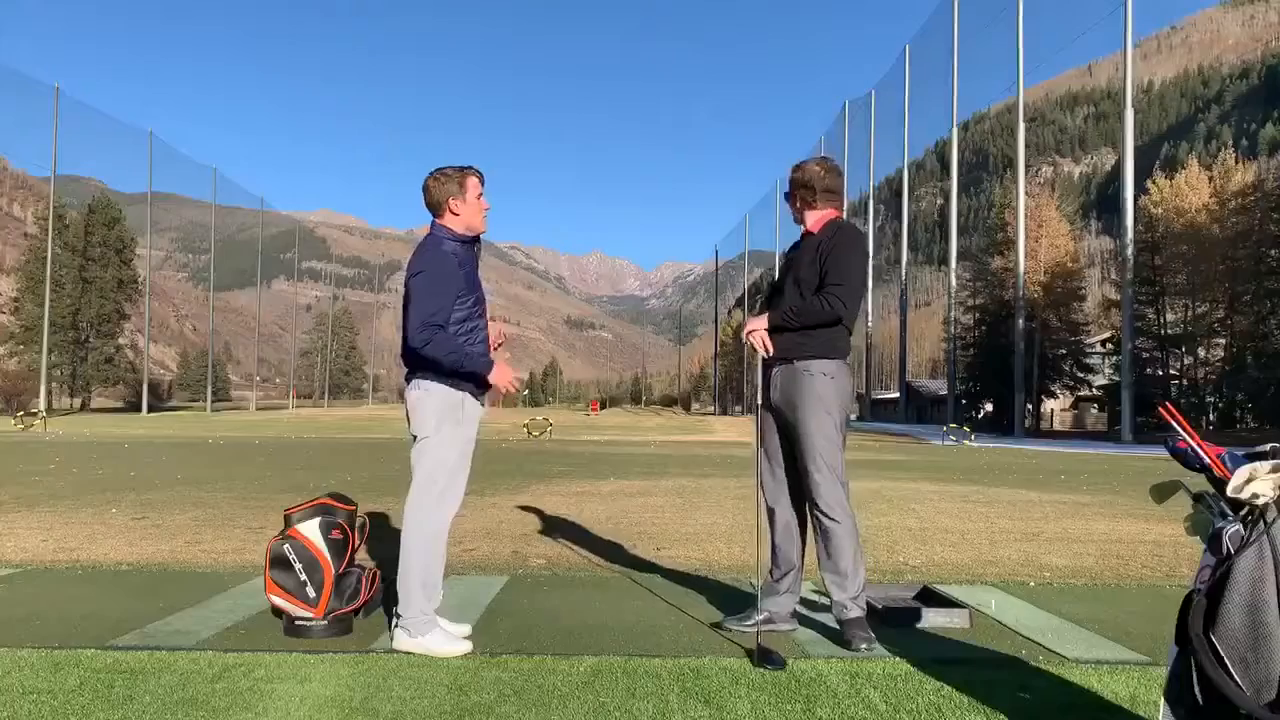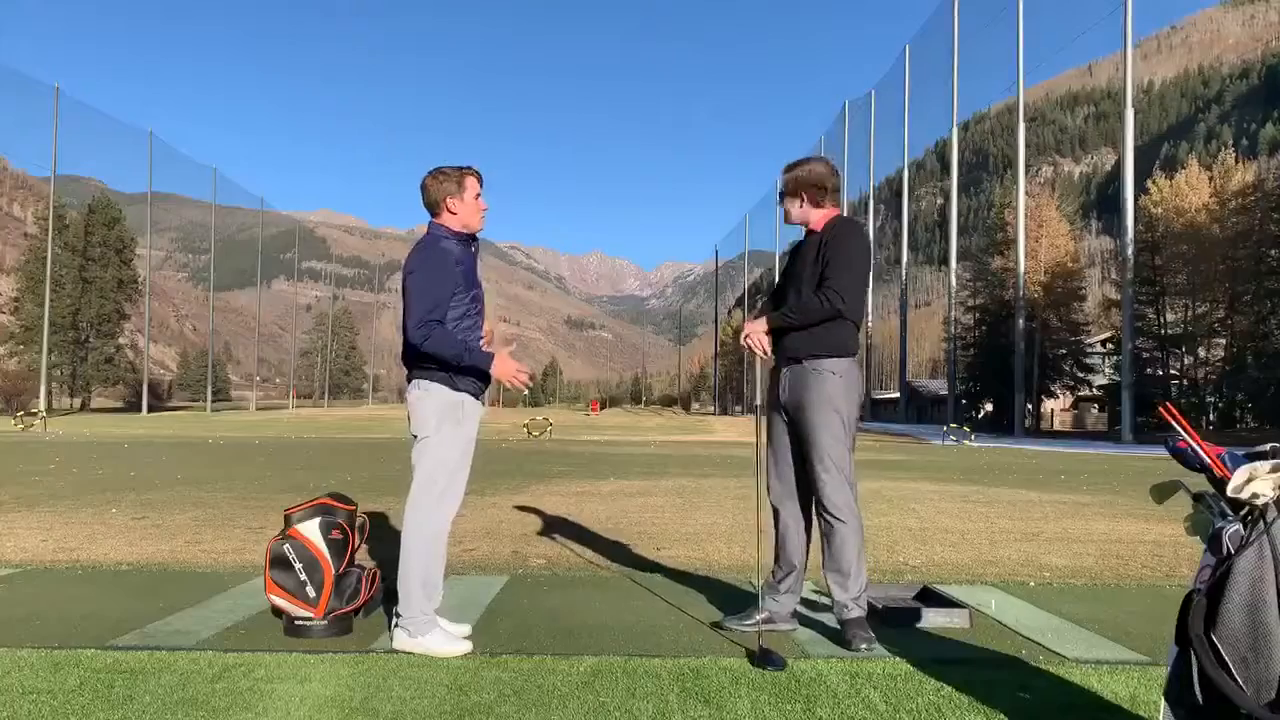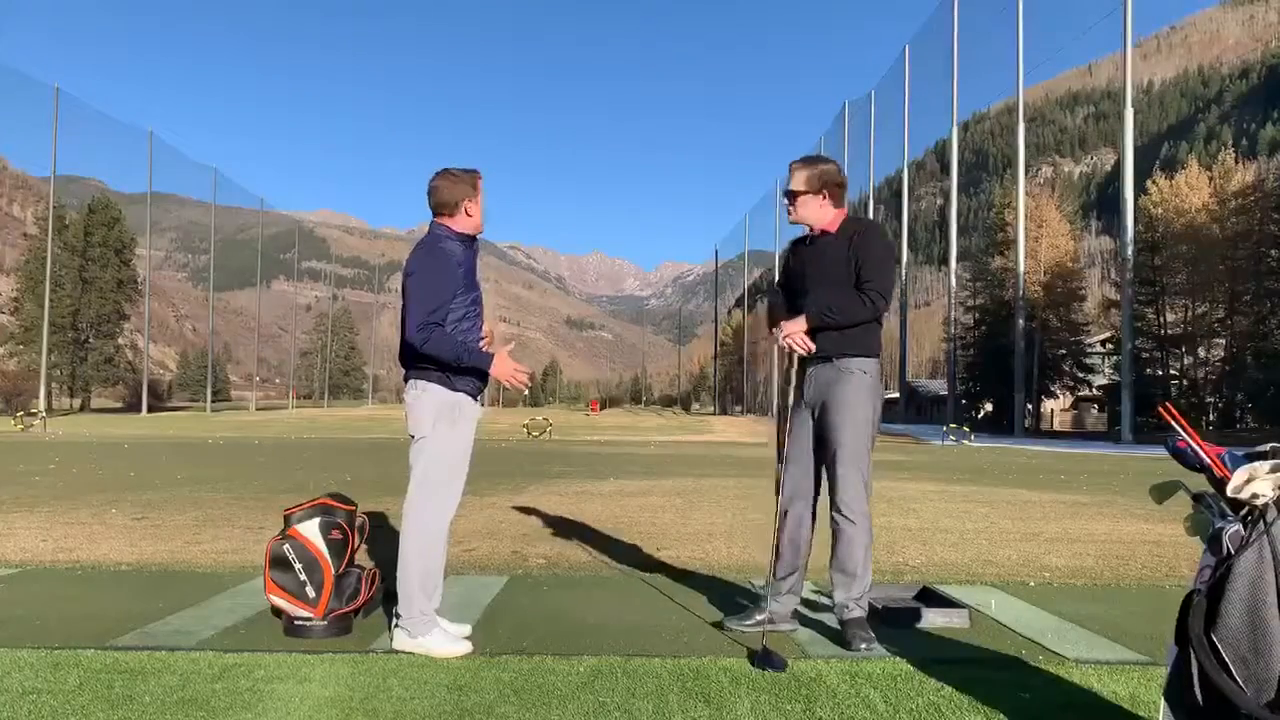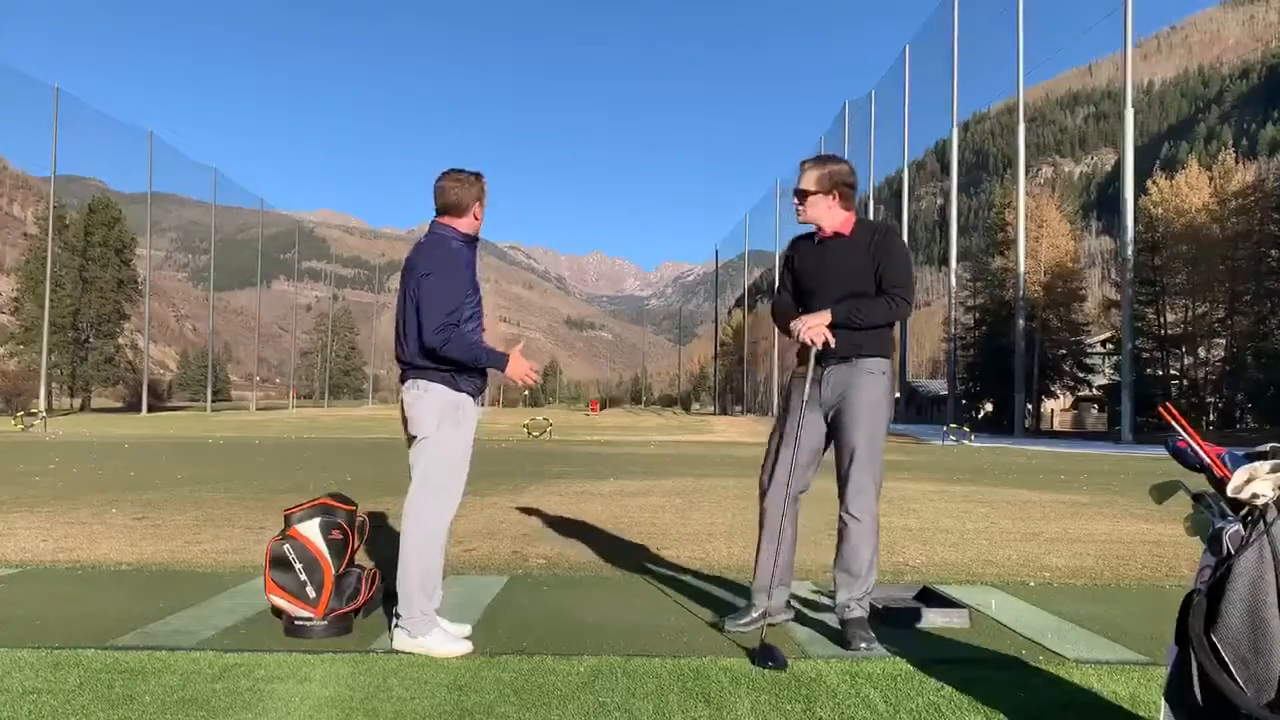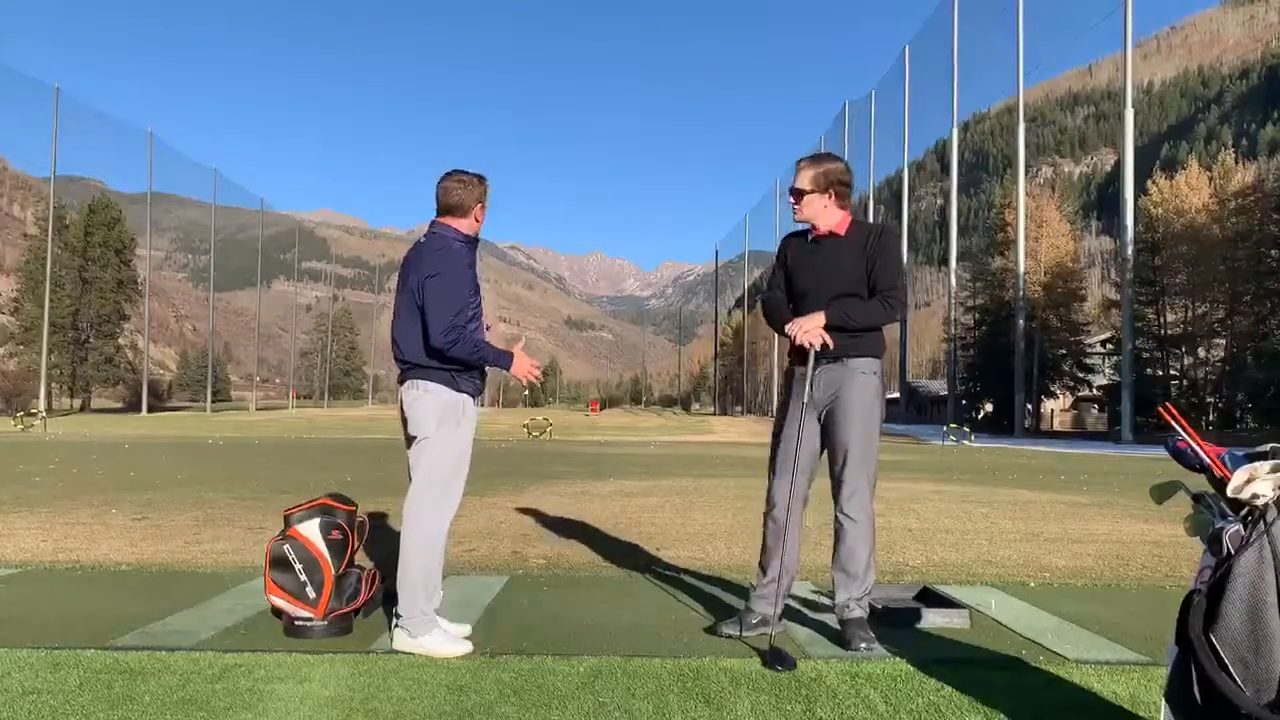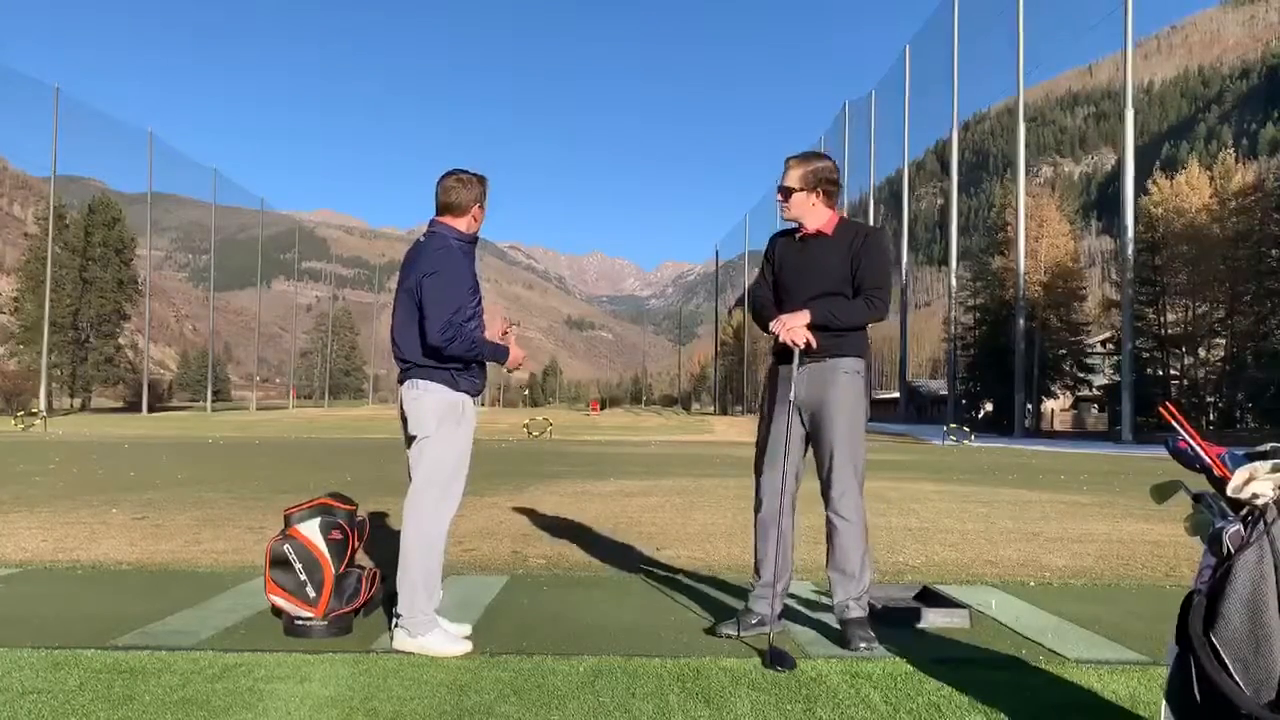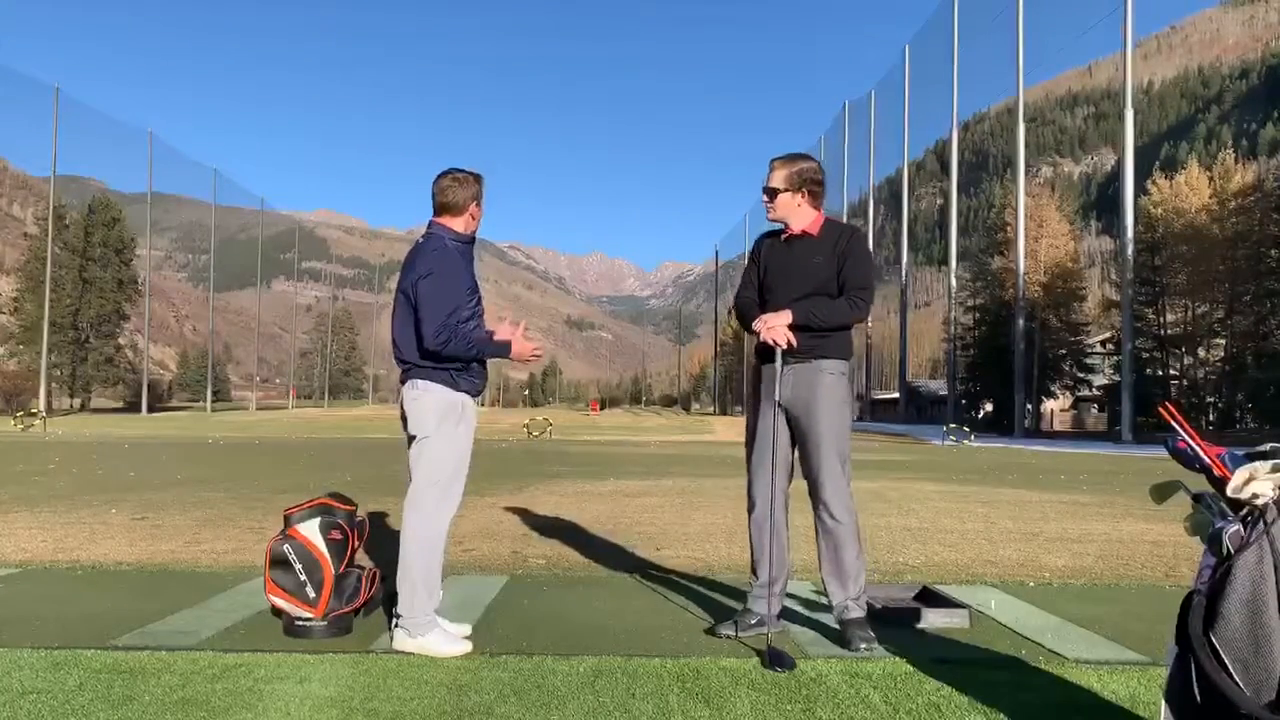
dt=0.3s
person 1, frame 1
left shoulder: (844, 239)
right shoulder: (799, 247)
left elbow: (837, 305)
right elbow: (774, 304)
left wrist: (770, 319)
right wrist: (757, 327)
left hip: (817, 374)
right hip: (776, 375)
left knee: (826, 493)
right knee: (780, 496)
left ankle: (850, 609)
right ankle: (778, 603)
person 1, frame 2
left shoulder: (846, 234)
right shoulder: (801, 249)
left elbow: (835, 300)
right elbow: (778, 302)
left wrist: (768, 321)
right wrist: (759, 326)
left hip: (828, 373)
right hip: (785, 374)
left knee: (833, 494)
right knee: (786, 494)
left ankle: (852, 610)
right ankle: (779, 603)
person 1, frame 3
left shoulder: (867, 236)
right shoulder: (798, 250)
left elbow: (874, 300)
right elbow: (779, 304)
left wrist: (806, 321)
right wrist: (785, 328)
left hip: (850, 373)
right hip: (804, 374)
left knee: (848, 495)
right knee: (793, 493)
left ankle: (853, 610)
right ankle: (780, 603)
person 1, frame 4
left shoulder: (881, 238)
right shoulder: (799, 249)
left elbow: (899, 302)
right elbow: (782, 304)
left wrist: (828, 314)
right wrist: (798, 323)
left hip: (863, 373)
right hip: (810, 373)
left knee: (857, 496)
right knee: (778, 484)
left ankle: (853, 610)
right ankle: (768, 599)
person 1, frame 5
left shoulder: (876, 239)
right shoulder: (792, 246)
left elbow: (891, 305)
right elbow: (772, 302)
left wrist: (822, 316)
right wrist: (794, 324)
left hip: (854, 373)
right hip: (802, 374)
left knee: (852, 495)
right knee: (782, 493)
left ankle: (853, 611)
right ankle: (765, 605)
person 1, frame 6
left shoulder: (863, 239)
right shoulder: (780, 245)
left elbow: (874, 304)
right elbow: (759, 301)
left wrist: (807, 315)
right wrist: (779, 322)
left hip: (837, 372)
right hip: (784, 373)
left knee: (842, 493)
right knee: (771, 491)
left ankle: (852, 610)
right ankle: (764, 604)
person 1, frame 7
left shoulder: (846, 240)
right shoulder: (765, 246)
left elbow: (857, 304)
right elbow: (743, 301)
left wrist: (789, 315)
right wrist: (761, 323)
left hip: (821, 372)
right hip: (768, 372)
left knee: (831, 492)
right knee: (764, 493)
left ankle: (851, 609)
right ankle: (764, 605)
person 2, frame 1
left shoulder: (457, 251)
right shoulder: (438, 256)
right elbow: (424, 337)
left wrist: (483, 329)
right wrist: (488, 366)
left hip: (453, 393)
right hip: (444, 393)
left knee: (438, 503)
right knee: (432, 504)
left ankle: (422, 612)
right ankle: (414, 624)
person 2, frame 2
left shoulder: (457, 250)
right shoulder: (434, 254)
right elbow: (423, 332)
left wrist: (477, 331)
right wrist: (488, 361)
left hip: (457, 393)
right hip: (444, 394)
left knee: (439, 503)
right knee: (432, 505)
left ankle: (421, 613)
right ankle: (414, 625)
person 2, frame 3
left shoulder: (455, 251)
right shoulder: (436, 255)
right elbow: (422, 334)
left wrist: (477, 334)
right wrist: (487, 361)
left hip: (452, 392)
right hip: (442, 394)
left knee: (436, 504)
right knee: (430, 505)
left ankle: (421, 613)
right ankle: (414, 625)
person 2, frame 4
left shoulder: (429, 250)
right shoulder: (448, 256)
right elbow: (441, 338)
left wrist: (472, 332)
right wrist: (502, 361)
left hip: (436, 390)
right hip: (445, 393)
left knee: (432, 503)
right knee: (431, 505)
left ankle: (420, 613)
right ankle: (414, 625)
person 2, frame 5
left shoulder: (423, 250)
right shoulder: (450, 257)
right elbow: (447, 337)
left wrist: (474, 331)
right wrist: (507, 359)
left hip: (429, 388)
right hip: (444, 393)
left knee: (431, 503)
right knee: (432, 505)
left ankle: (419, 613)
right ankle: (414, 625)
person 2, frame 6
left shoulder: (427, 250)
right shoulder: (446, 256)
right elbow: (445, 336)
left wrist: (482, 335)
right wrist: (501, 353)
left hip: (434, 390)
right hip: (443, 393)
left knee: (432, 503)
right knee: (432, 505)
left ankle: (420, 612)
right ankle: (415, 624)
person 2, frame 7
left shoulder: (430, 250)
right shoulder: (443, 257)
right elbow: (440, 337)
left wrist: (490, 337)
right wrist: (504, 349)
left hip: (437, 391)
right hip: (443, 393)
left knee: (432, 504)
right knee: (431, 505)
left ankle: (419, 613)
right ankle: (414, 625)
